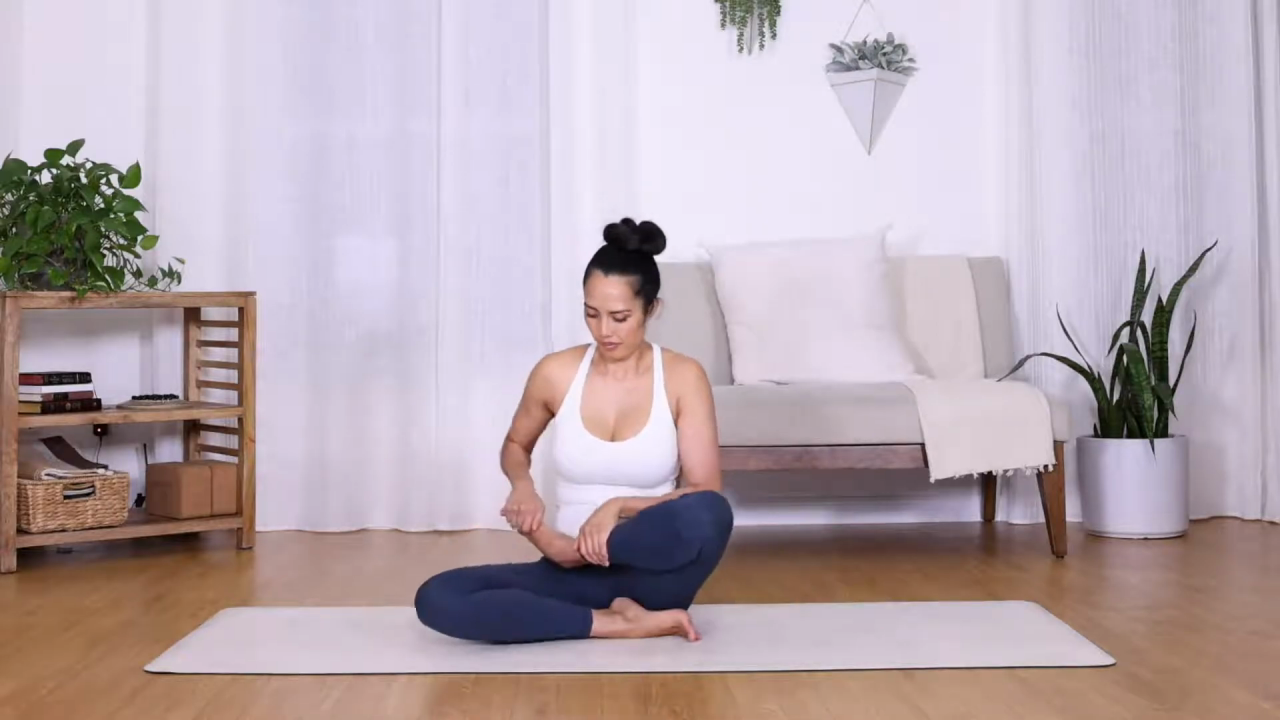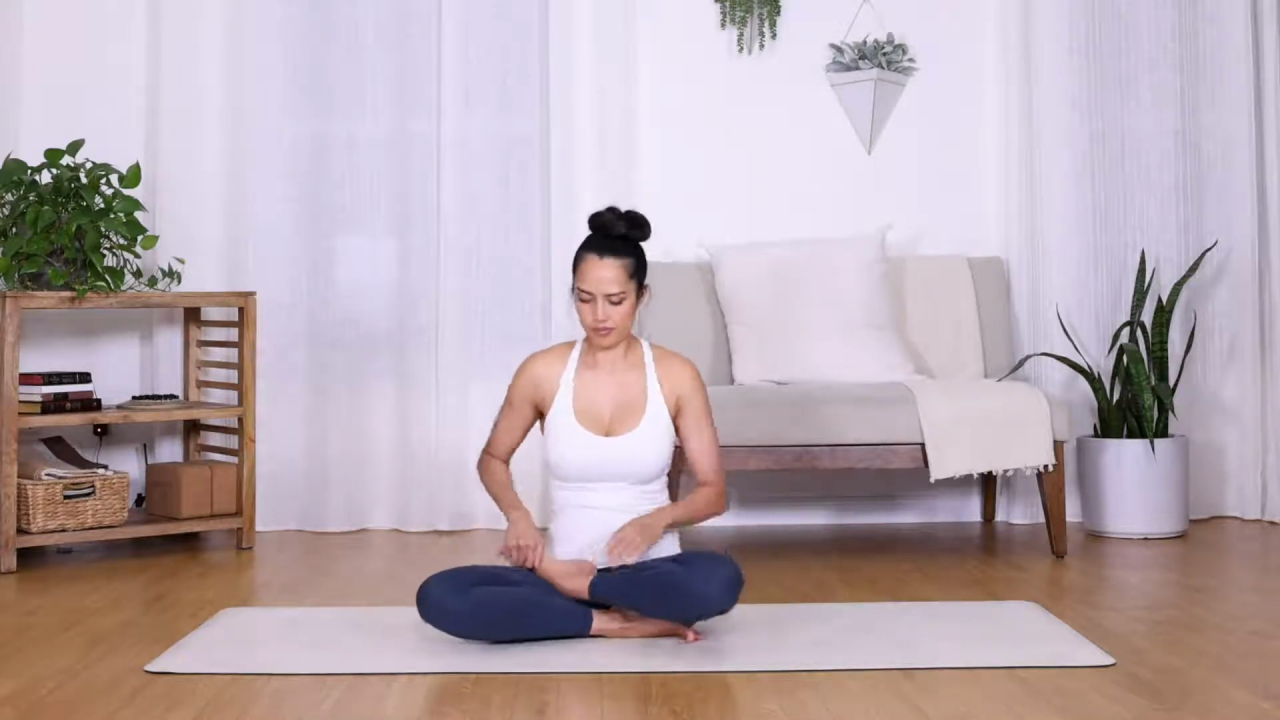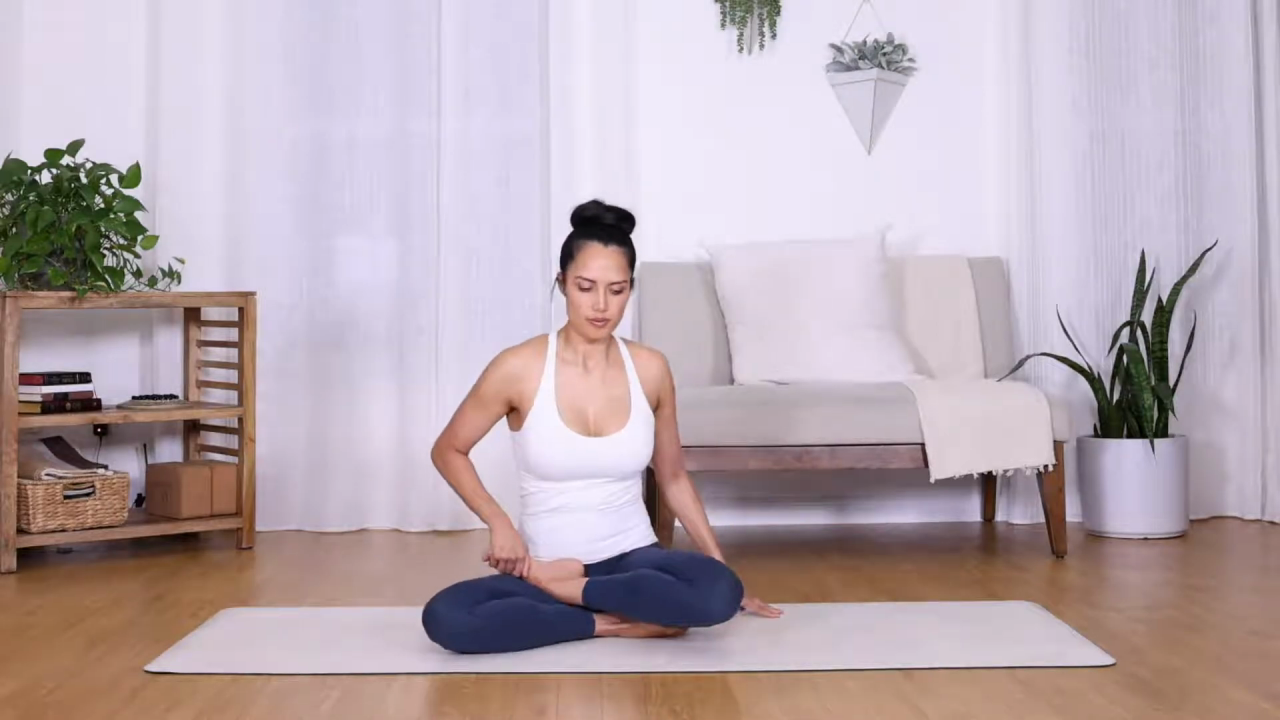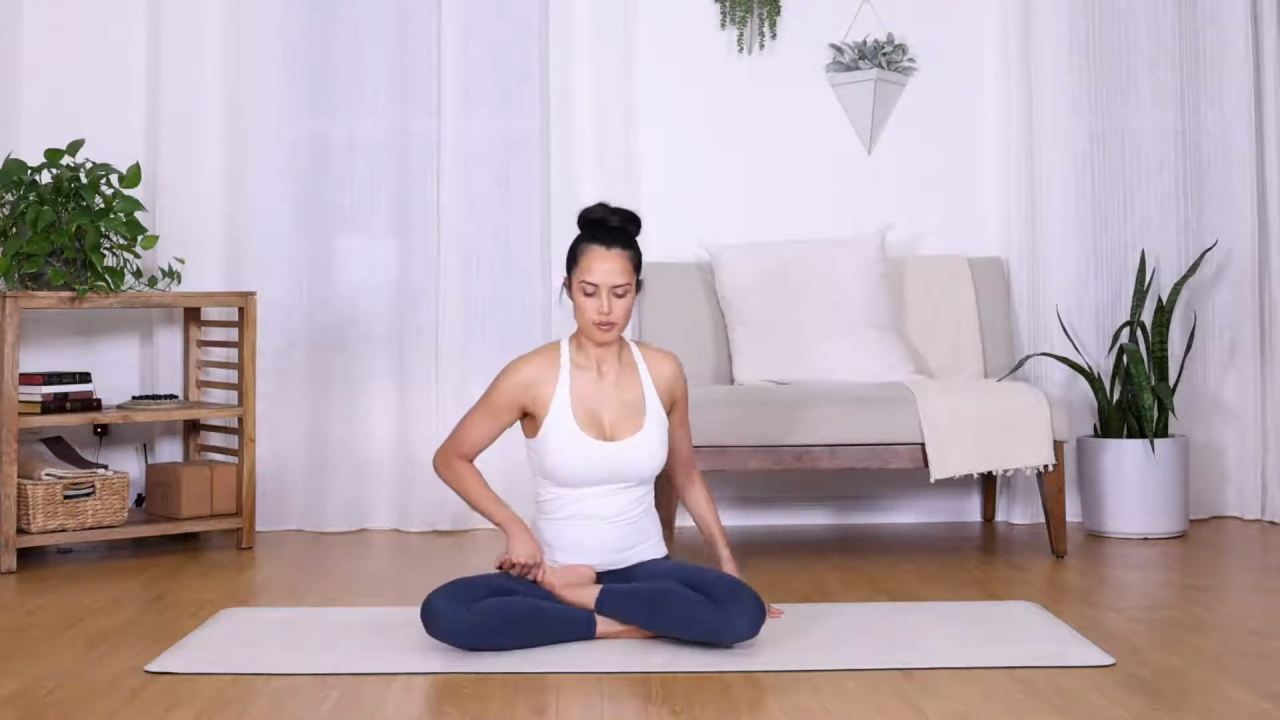
dt=0.5s
person 1, frame 1
left shoulder: (684, 378)
right shoulder: (555, 373)
left elbow: (706, 493)
right elbow: (515, 446)
left wrist: (620, 506)
right wrist: (523, 487)
left hip: (651, 575)
right hip: (569, 573)
left knee: (706, 514)
right knee: (436, 600)
right ankle: (617, 623)
person 1, frame 2
left shoulder: (675, 374)
right shoulder: (542, 372)
left elbow: (714, 490)
right elbow: (492, 459)
left wrist: (656, 520)
right wrist: (518, 516)
left hip: (650, 572)
right hip: (565, 569)
left knee: (719, 581)
right knee: (437, 597)
left ankle: (577, 584)
right ankle: (614, 622)
person 1, frame 3
left shoulder: (650, 369)
right shoulder: (518, 368)
left elbow: (673, 477)
right elbow: (447, 451)
left wrist: (721, 566)
right wrist: (499, 523)
left hip: (633, 558)
right hip: (547, 566)
left knee: (718, 594)
right knee: (445, 620)
left ankle: (566, 591)
right ankle: (615, 621)
person 1, frame 4
left shoulder: (663, 371)
right shoulder: (533, 375)
left elbow: (685, 475)
right elbow: (450, 459)
left wrist: (727, 561)
right wrist: (515, 528)
left hip: (642, 567)
right hip: (555, 570)
left knee: (744, 615)
right knee: (442, 612)
left ankle: (575, 595)
right ankle: (618, 623)
